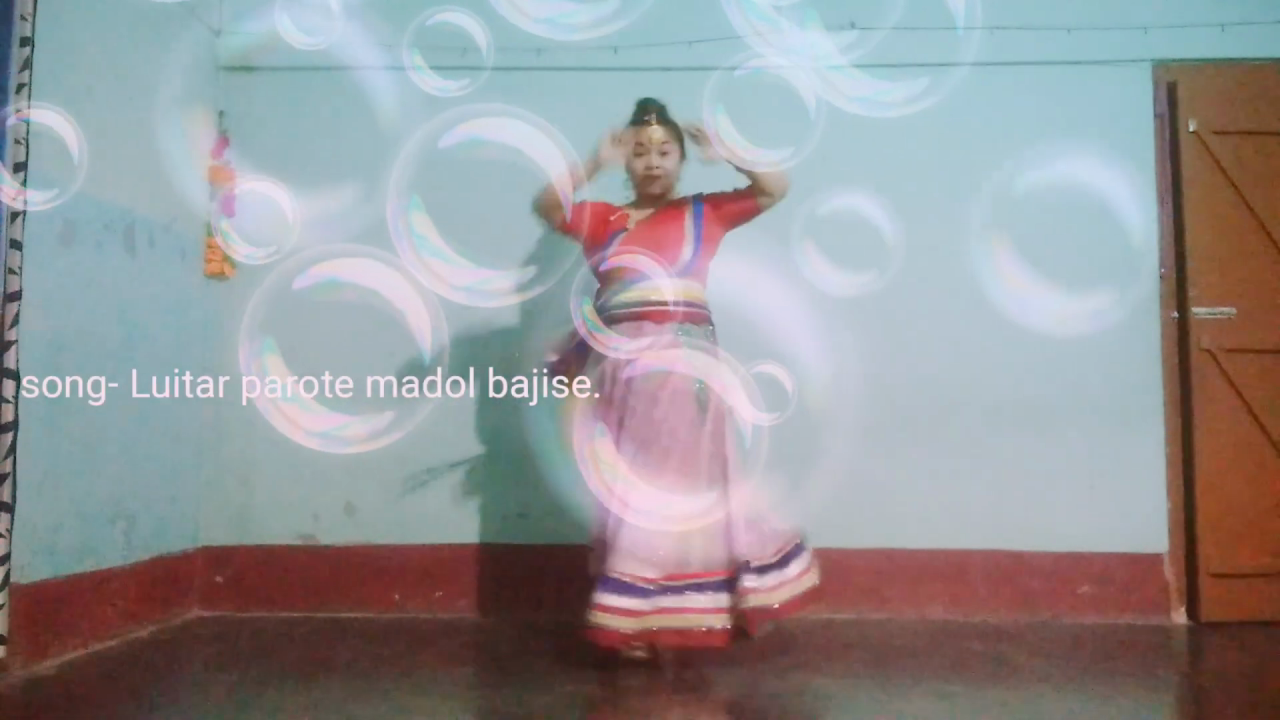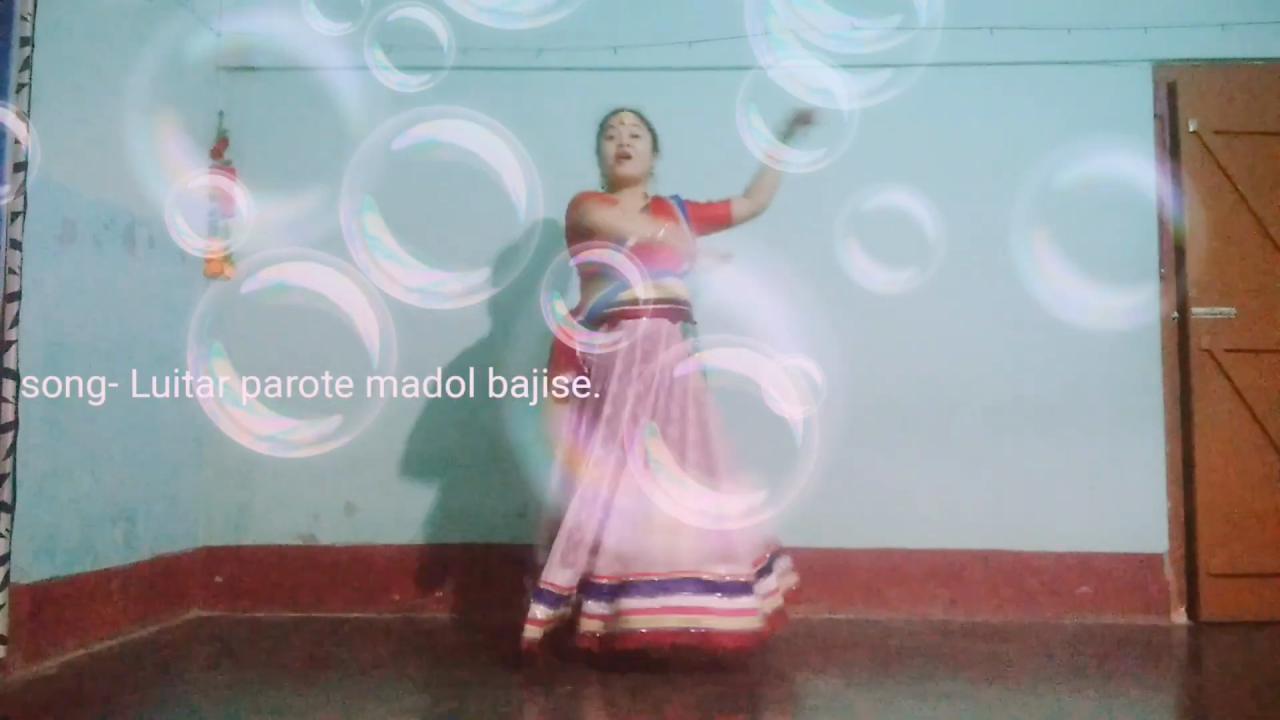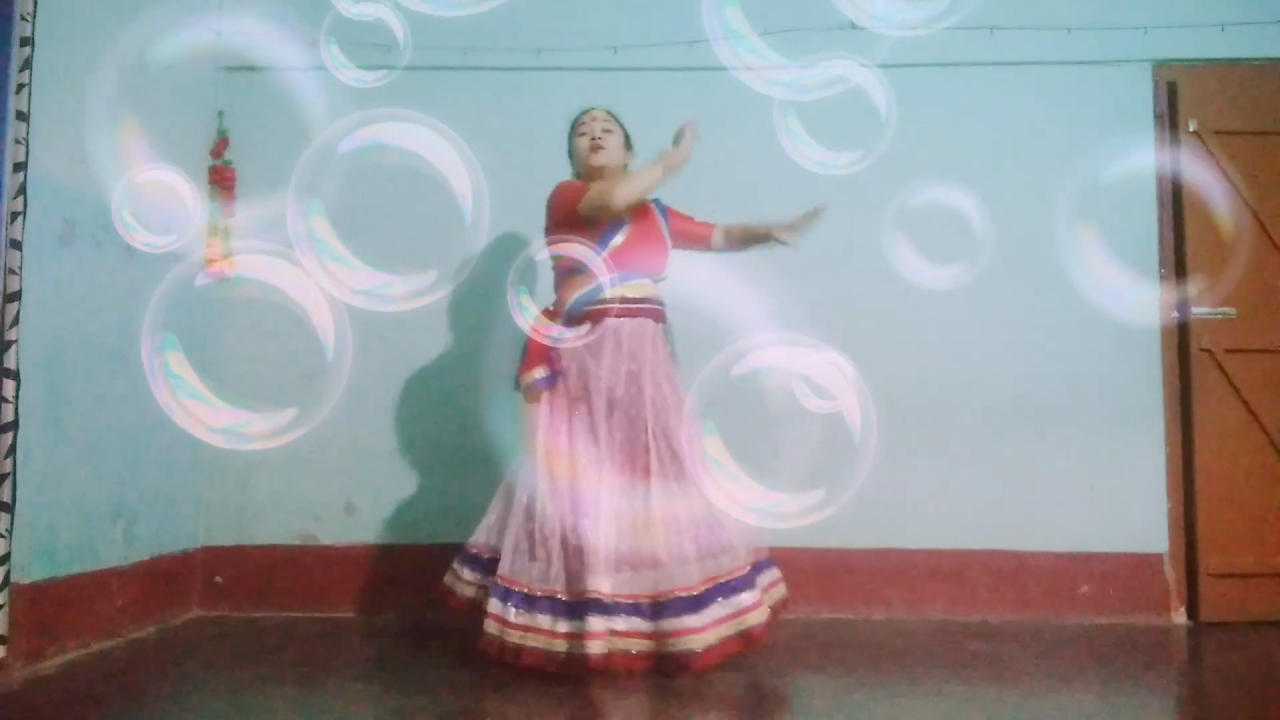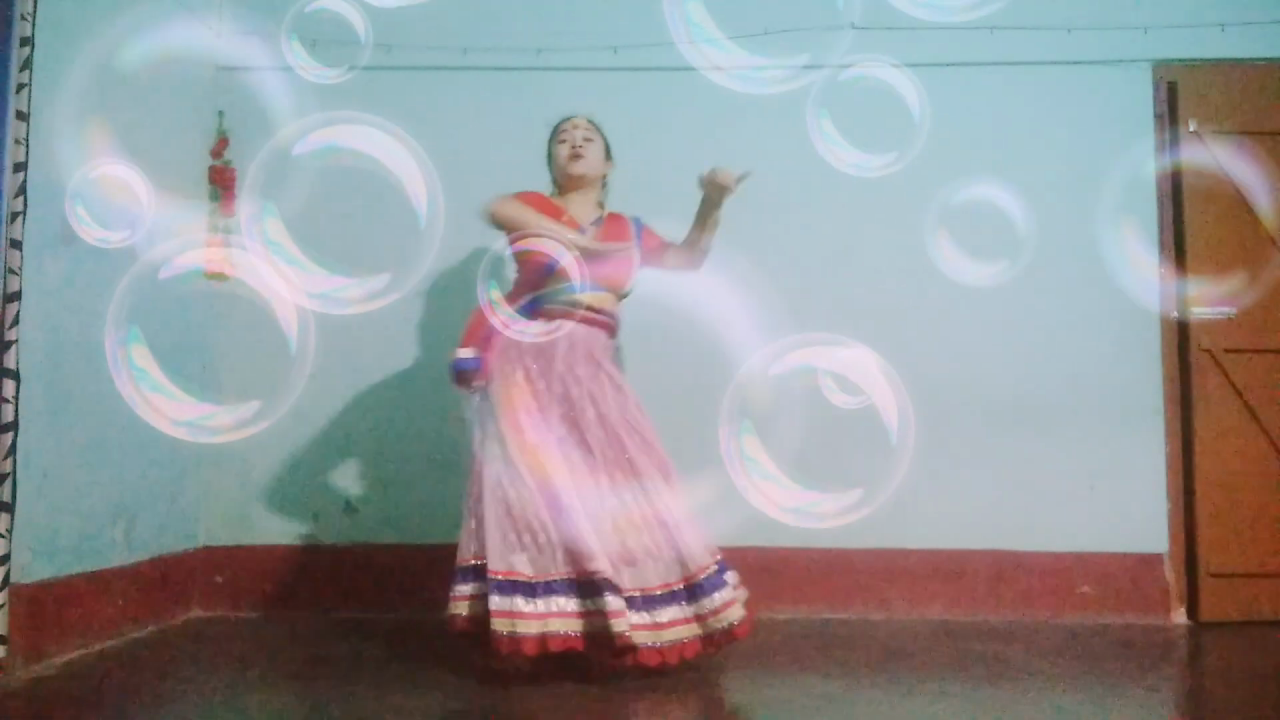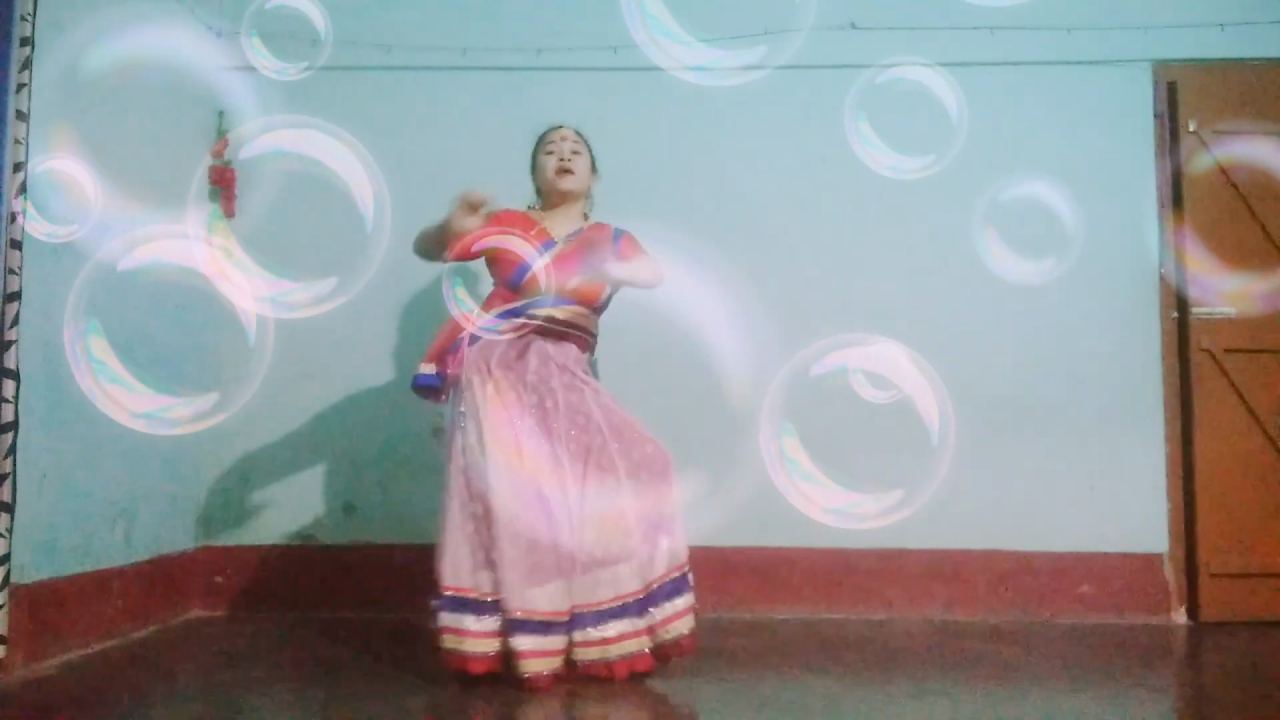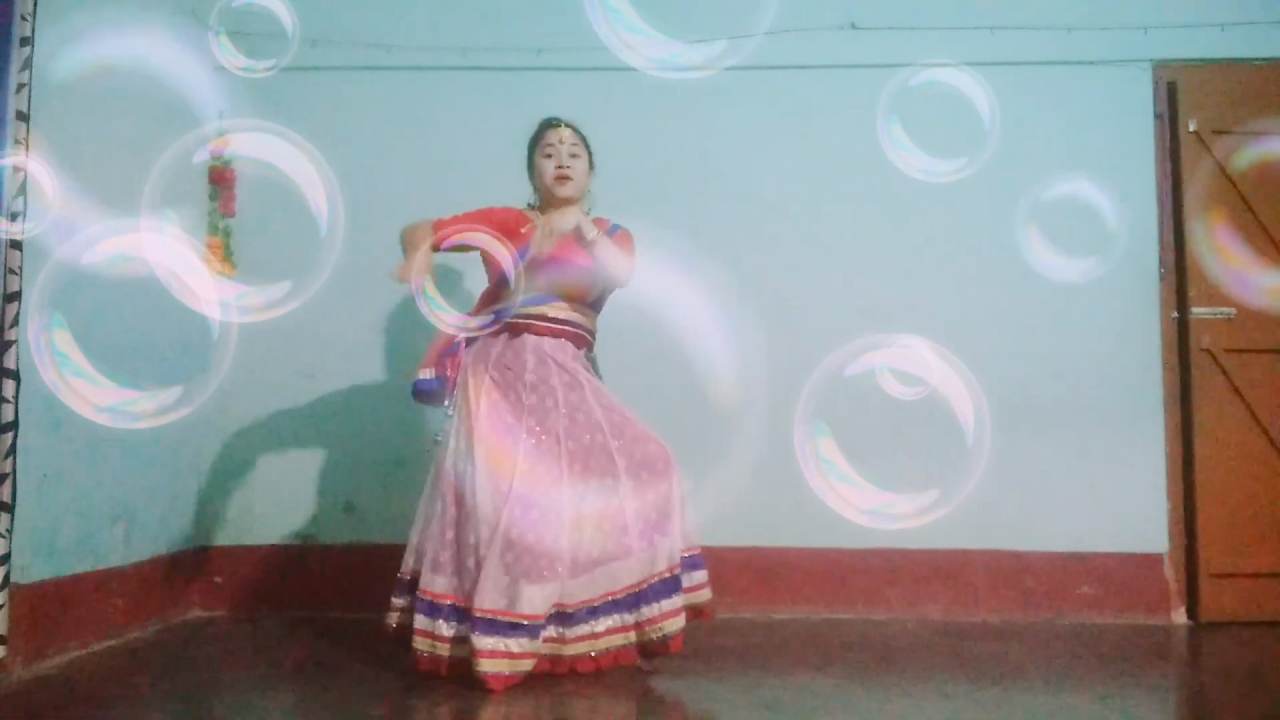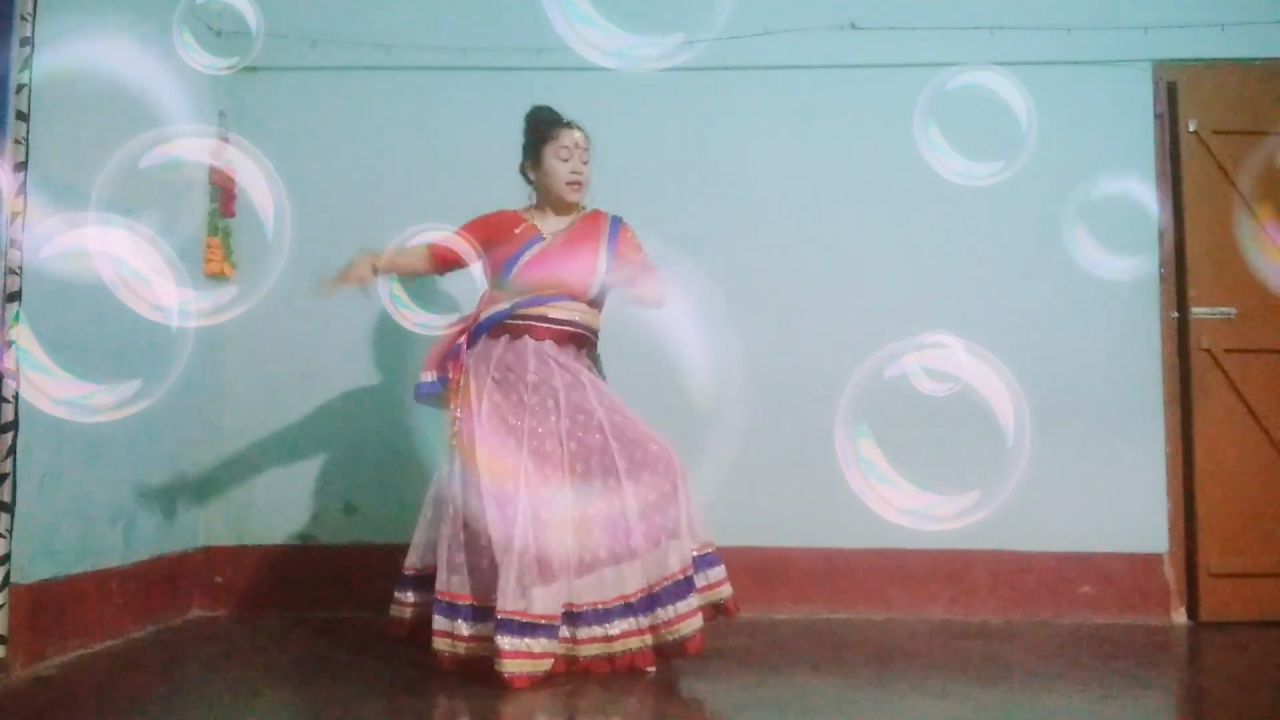
dt=0.3s
person 1, frame 1
left shoulder: (706, 212)
right shoulder: (603, 220)
left elbow: (776, 187)
right elbow: (546, 207)
left wrist: (721, 150)
right wrist: (593, 165)
right hip: (619, 363)
left knee: (675, 483)
right knee: (637, 488)
left ankle: (653, 623)
person 1, frame 2
left shoulder: (679, 211)
right shoulder: (584, 205)
left elbow: (751, 203)
right elbow: (607, 219)
left wrist: (784, 142)
right wrist: (679, 239)
left hip: (670, 359)
right hip: (607, 362)
left knee: (682, 476)
right knee: (601, 483)
left ankle: (676, 615)
right ankle: (595, 610)
person 1, frame 3
left shoulder: (657, 217)
right shoulder: (566, 198)
left elbow: (721, 236)
right elbow: (613, 200)
left wrist: (773, 229)
right wrist: (674, 157)
left hip: (646, 362)
right hip: (580, 361)
left knee: (664, 480)
right knee: (571, 485)
left ankle: (673, 626)
right ankle: (572, 629)
person 1, frame 4
left shoulder: (629, 229)
right shoulder: (538, 210)
left elbow: (690, 256)
right elbow: (498, 211)
left wrist: (713, 203)
right wrist: (581, 241)
left hip: (591, 367)
right hip: (525, 359)
left knee: (624, 472)
right knee: (530, 477)
left ankle: (619, 616)
right ankle: (539, 622)
person 1, frame 5
left shoulder: (611, 240)
right shoulder: (506, 225)
left elbow: (656, 276)
right elbow: (428, 248)
left wrist: (618, 267)
right wrist: (456, 220)
left hip: (566, 377)
right hip: (499, 369)
left knee: (631, 467)
right knee: (505, 490)
left ankle: (595, 634)
right ankle: (510, 641)
person 1, frame 6
left shoulder: (611, 234)
right shoulder: (503, 222)
left elbow: (620, 274)
right elbow: (426, 230)
left wrist: (580, 225)
right wrist: (415, 251)
left hip: (567, 378)
right hip: (497, 370)
left knee: (638, 467)
right knee: (498, 492)
left ankle: (599, 631)
right ankle: (497, 640)
person 1, frame 7
left shoulder: (610, 231)
right shoulder: (499, 226)
left elbow: (655, 289)
right elbow: (427, 256)
left wrist: (631, 283)
right wrist: (373, 262)
left hip: (570, 376)
right hip: (500, 372)
left knee: (642, 469)
right knee: (504, 496)
left ankle: (616, 632)
right ankle: (517, 639)
